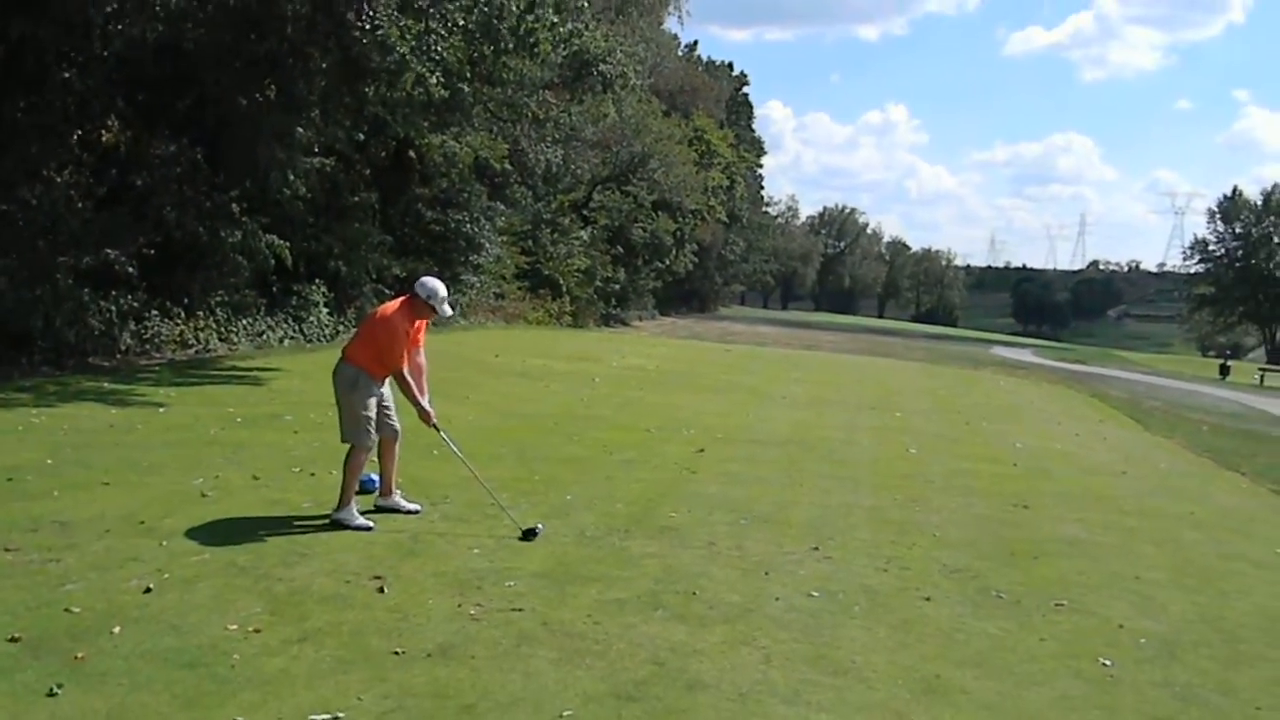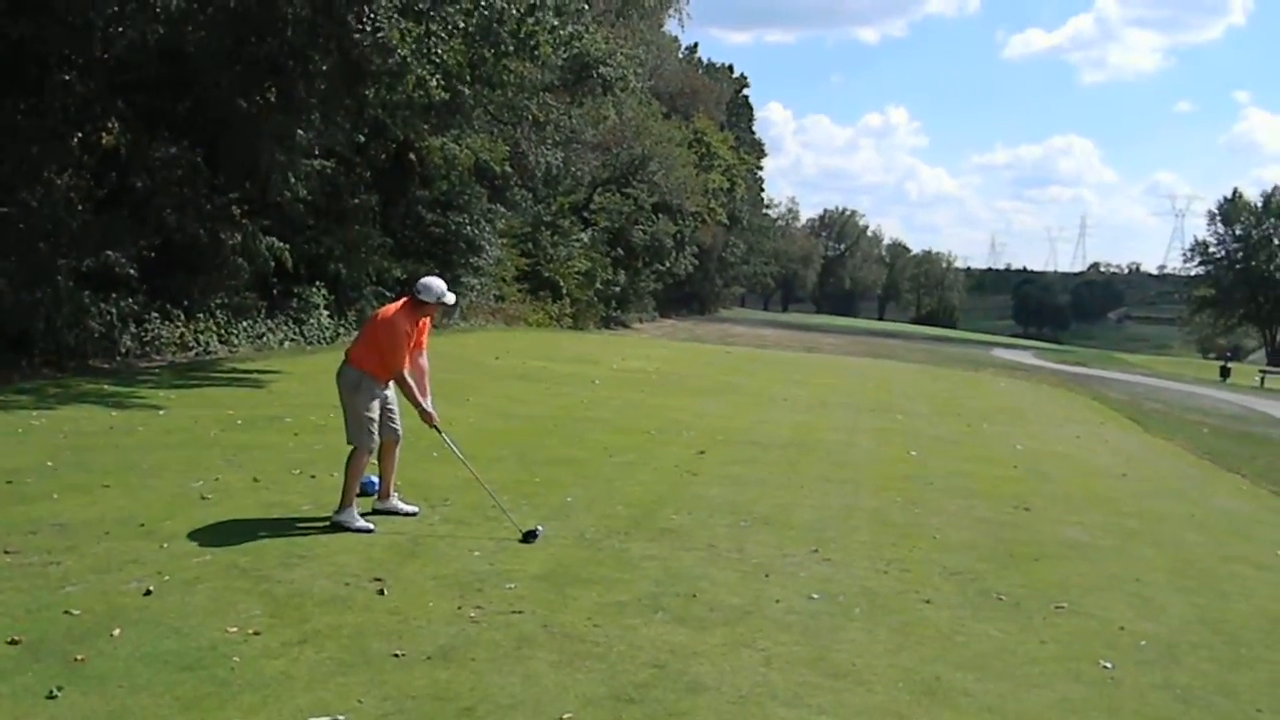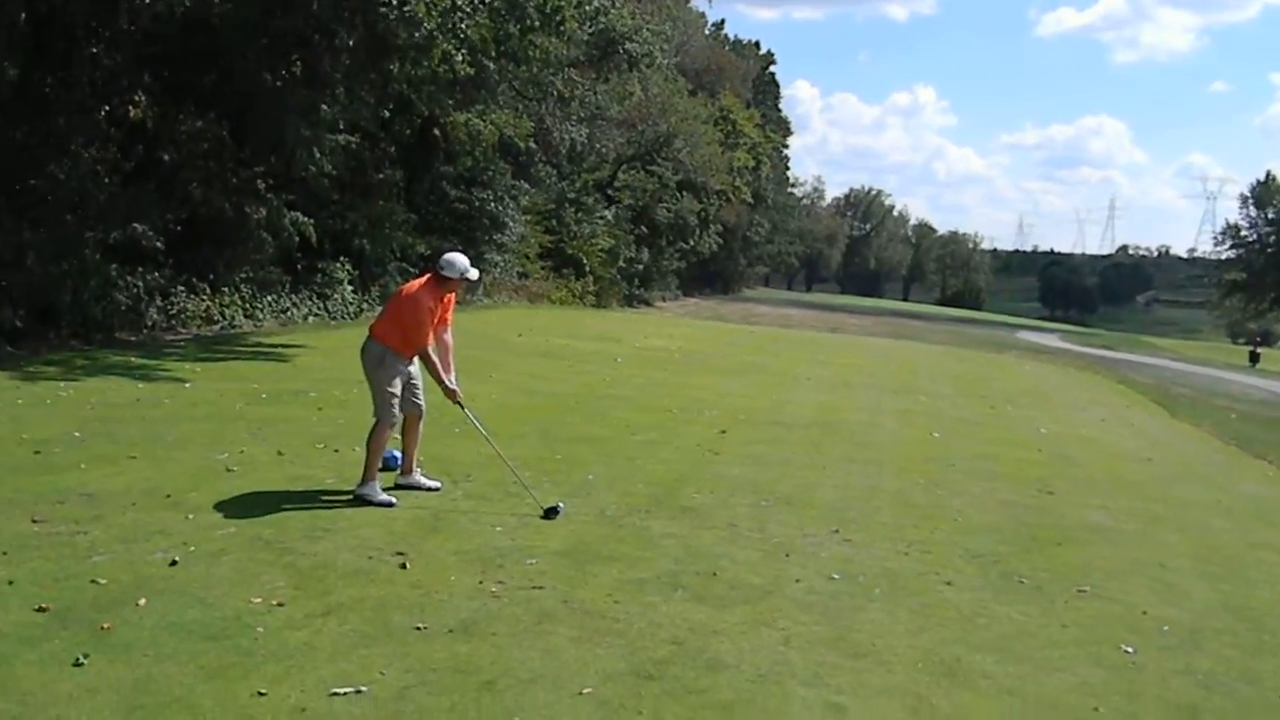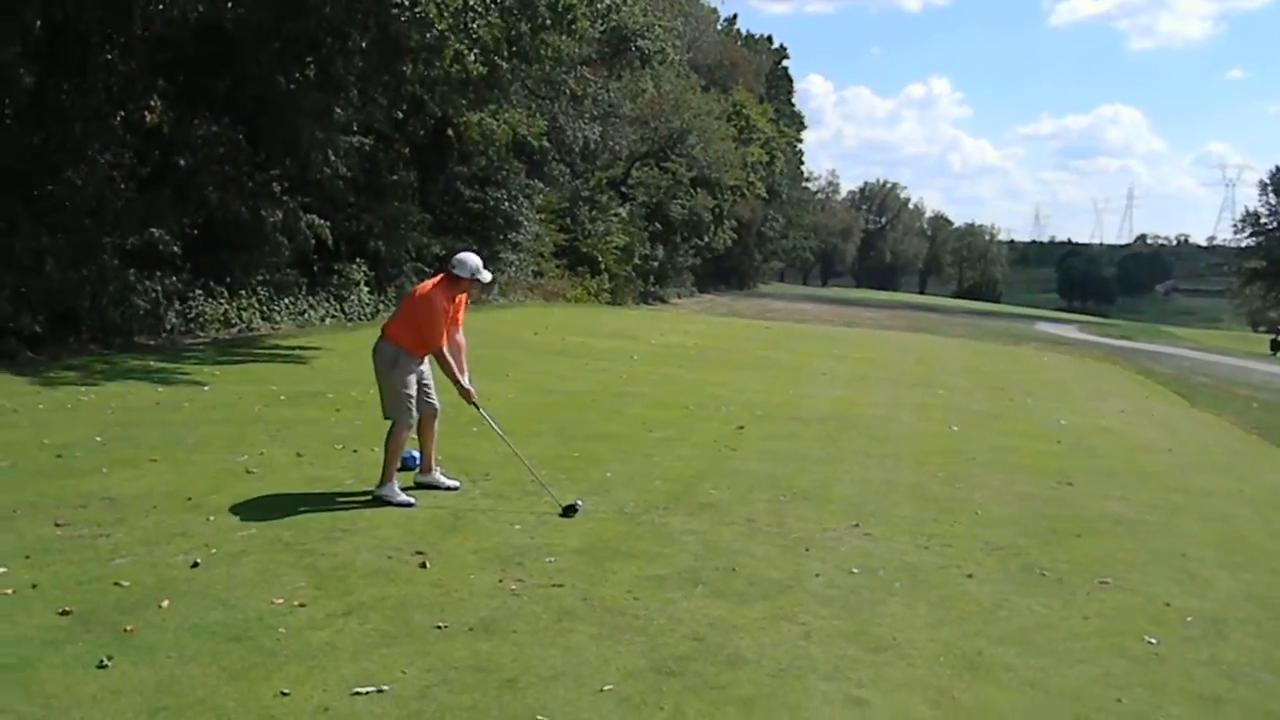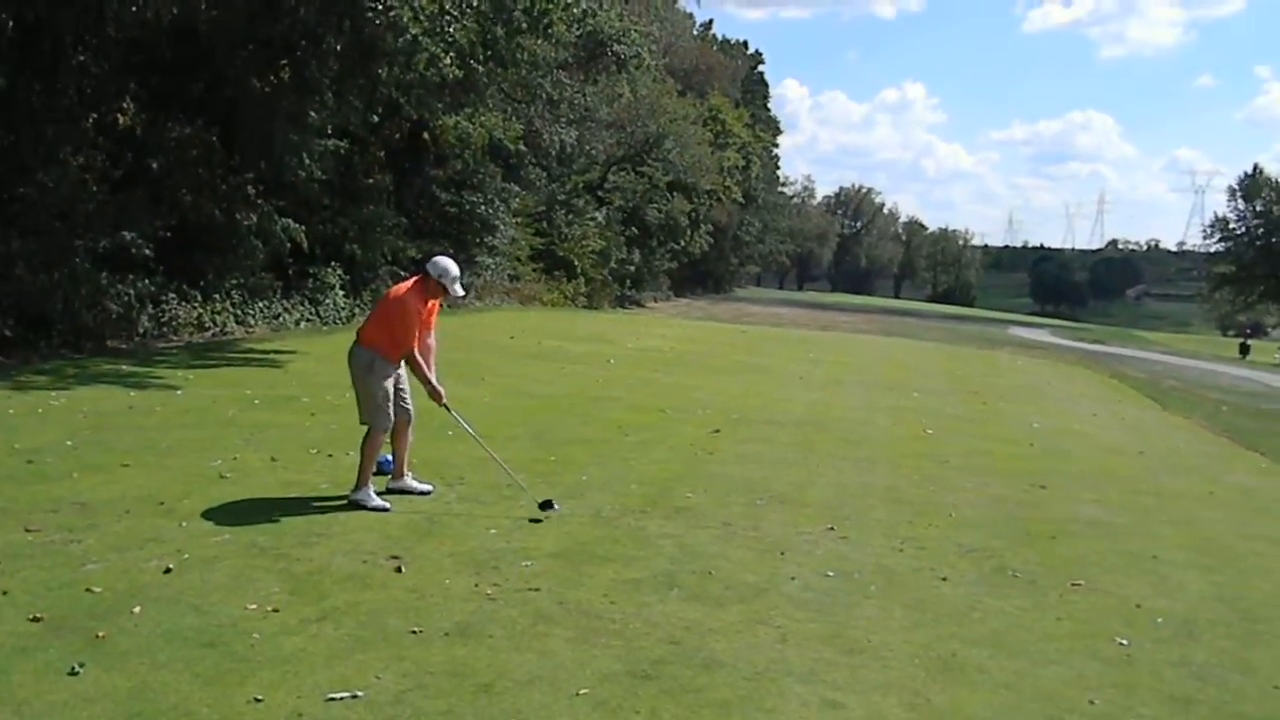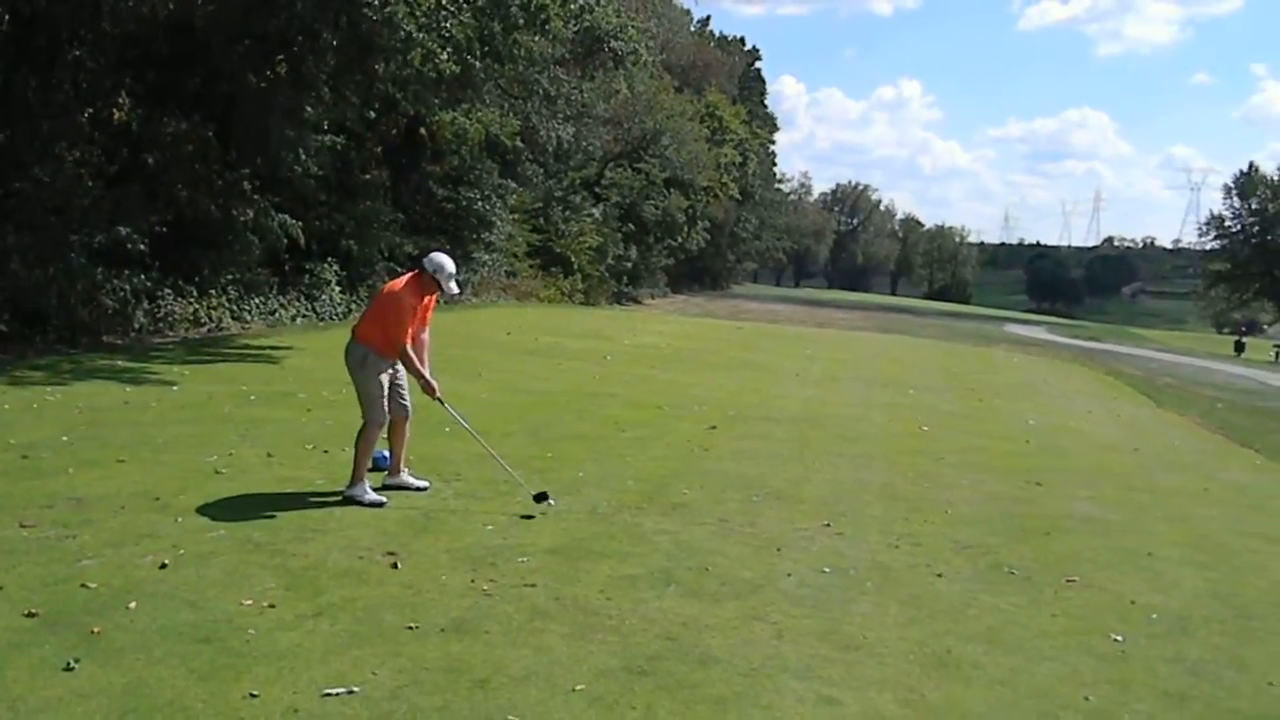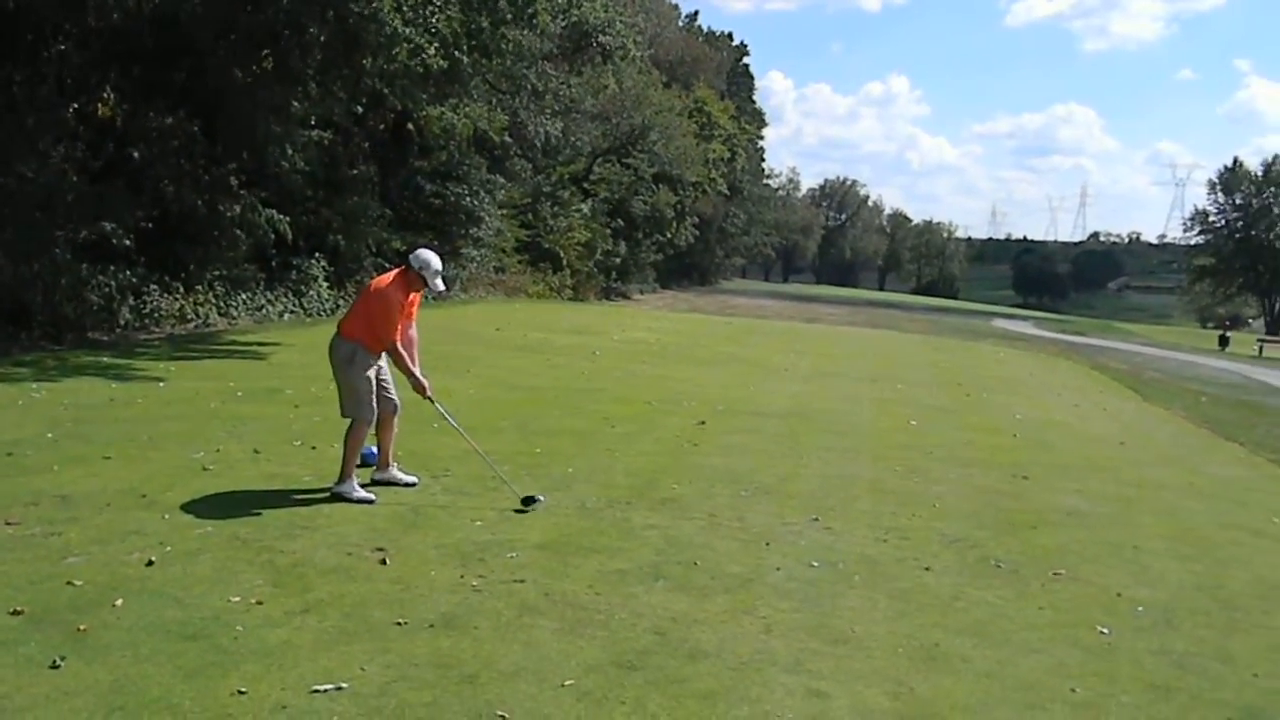
dt=0.2s
person 1, frame 1
left shoulder: (418, 317)
right shoulder: (393, 320)
left elbow: (417, 356)
right elbow: (400, 372)
left wrist: (424, 398)
right wrist: (420, 406)
left hip: (376, 377)
right hip: (355, 377)
left knee: (391, 434)
right knee: (364, 442)
left ankle: (388, 495)
right ankle: (344, 509)
person 1, frame 2
left shoulder: (422, 318)
right shoulder: (396, 322)
left elbow: (419, 358)
right elbow: (401, 374)
left wrist: (427, 399)
right wrist: (421, 408)
left hip: (381, 380)
right hip: (359, 378)
left knee: (392, 437)
right knee: (366, 444)
left ankle: (386, 498)
right ankle: (345, 511)
person 1, frame 3
left shoulder: (446, 294)
right shoulder: (419, 299)
left elbow: (444, 334)
right elbow: (425, 350)
left wrist: (451, 375)
right wrist: (444, 385)
left hip: (405, 355)
right hip: (383, 353)
left knee: (415, 412)
right knee: (388, 417)
left ankle: (408, 473)
right ankle: (367, 484)
person 1, frame 4
left shoulder: (458, 293)
right shoulder: (433, 299)
left elbow: (456, 335)
right elbow: (439, 350)
left wrist: (465, 376)
right wrist: (460, 385)
left hip: (415, 355)
right hip: (395, 354)
left knee: (430, 412)
right knee: (405, 419)
left ankle: (428, 472)
right ankle: (386, 485)
person 1, frame 5
left shoulder: (431, 297)
right shoulder: (406, 300)
left elbow: (427, 338)
right elbow: (411, 352)
left wrist: (432, 378)
right wrist: (430, 385)
left hip: (392, 359)
right hip: (371, 358)
left knee: (404, 418)
right knee: (381, 423)
left ankle: (400, 478)
right ankle: (362, 490)
person 1, frame 6
left shoulder: (427, 292)
right shoulder: (400, 296)
left elbow: (421, 333)
right elbow: (404, 348)
left wrist: (426, 373)
right wrist: (423, 380)
left hip: (389, 355)
right hip: (367, 354)
left knee: (402, 413)
right knee: (377, 418)
left ankle: (396, 474)
right ankle: (357, 485)
person 1, frame 7
left shoulder: (413, 288)
right shoulder: (388, 293)
left elbow: (409, 329)
right elbow: (393, 346)
left wrist: (417, 370)
right wrist: (414, 378)
left hip: (373, 351)
right hip: (352, 350)
left knee: (389, 407)
right knee: (365, 415)
left ankle: (385, 468)
right ankle: (345, 482)
